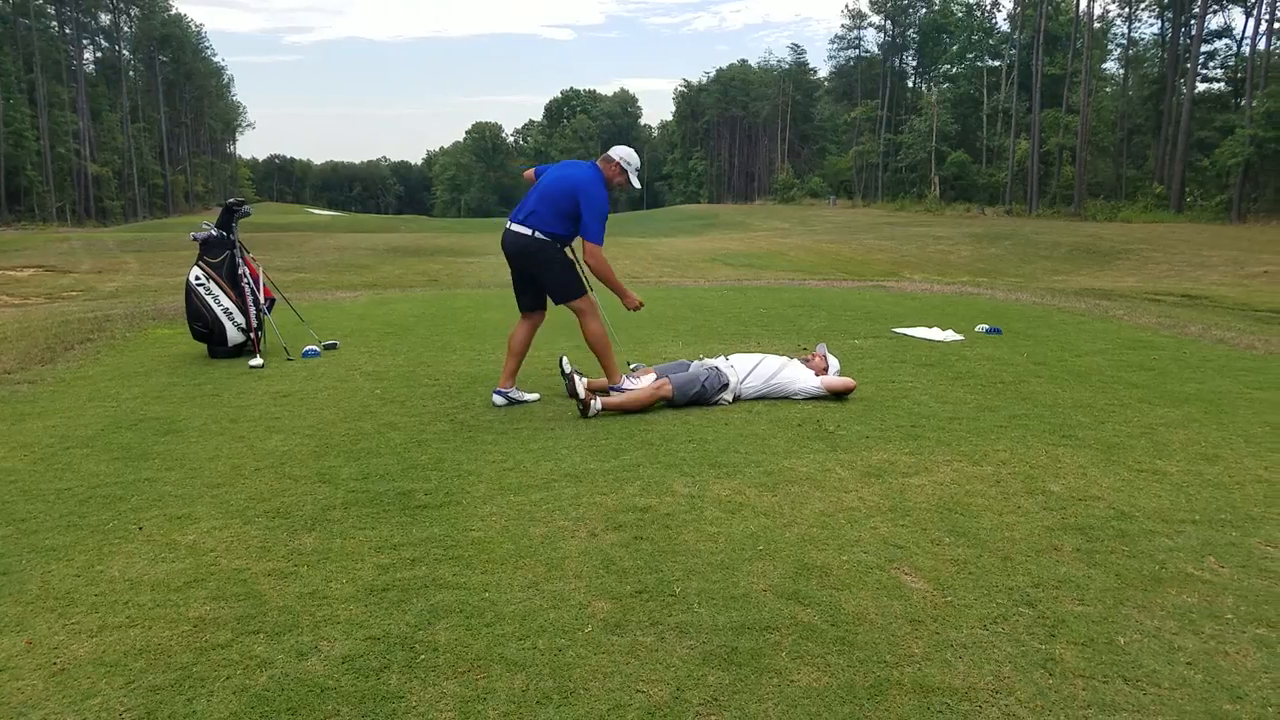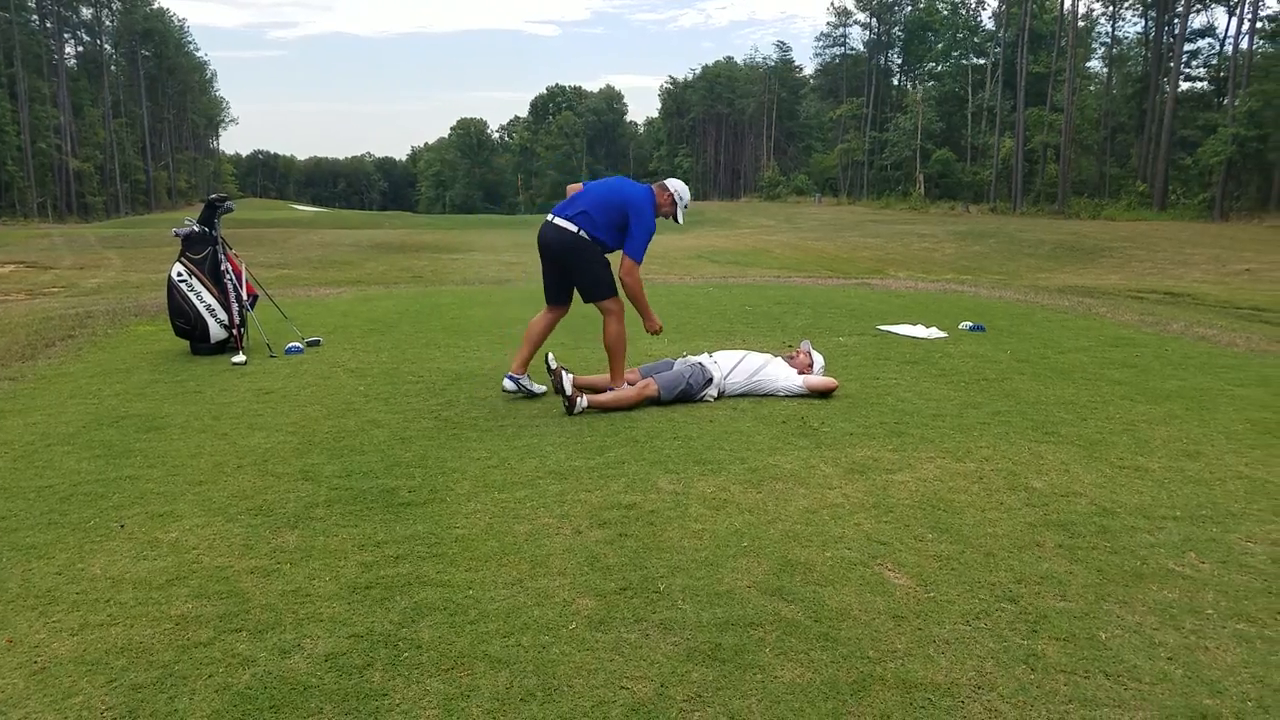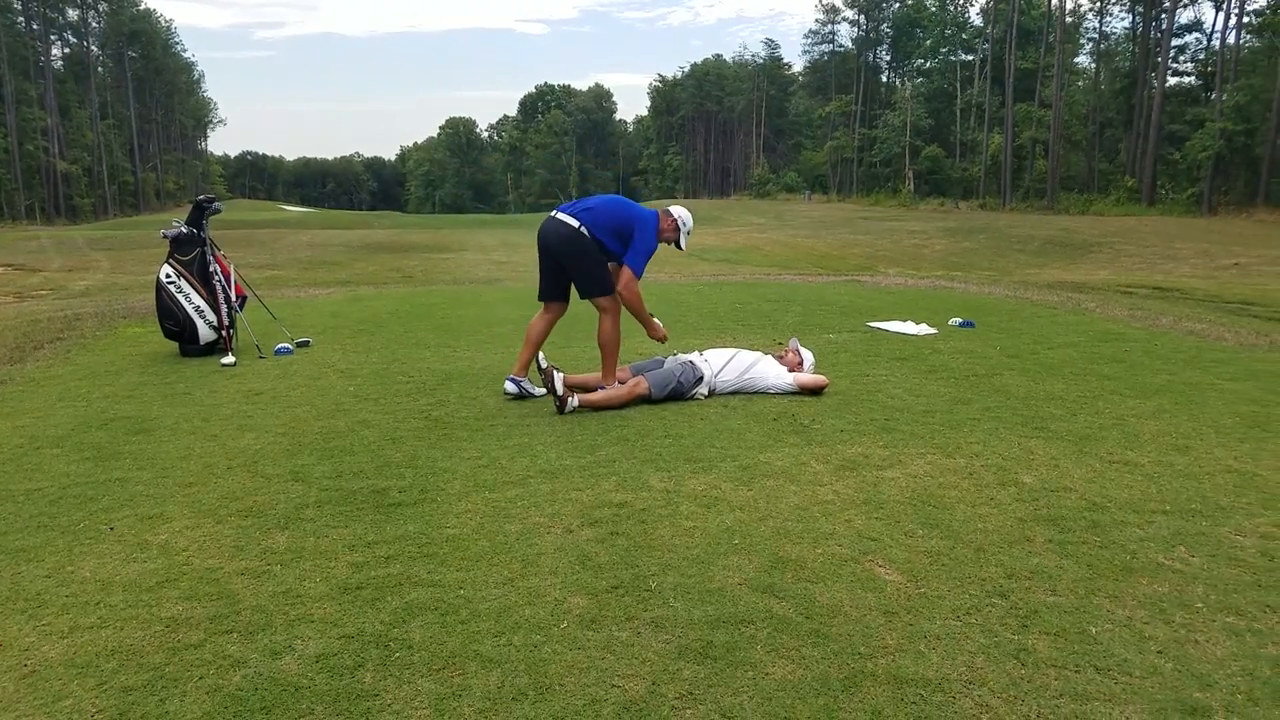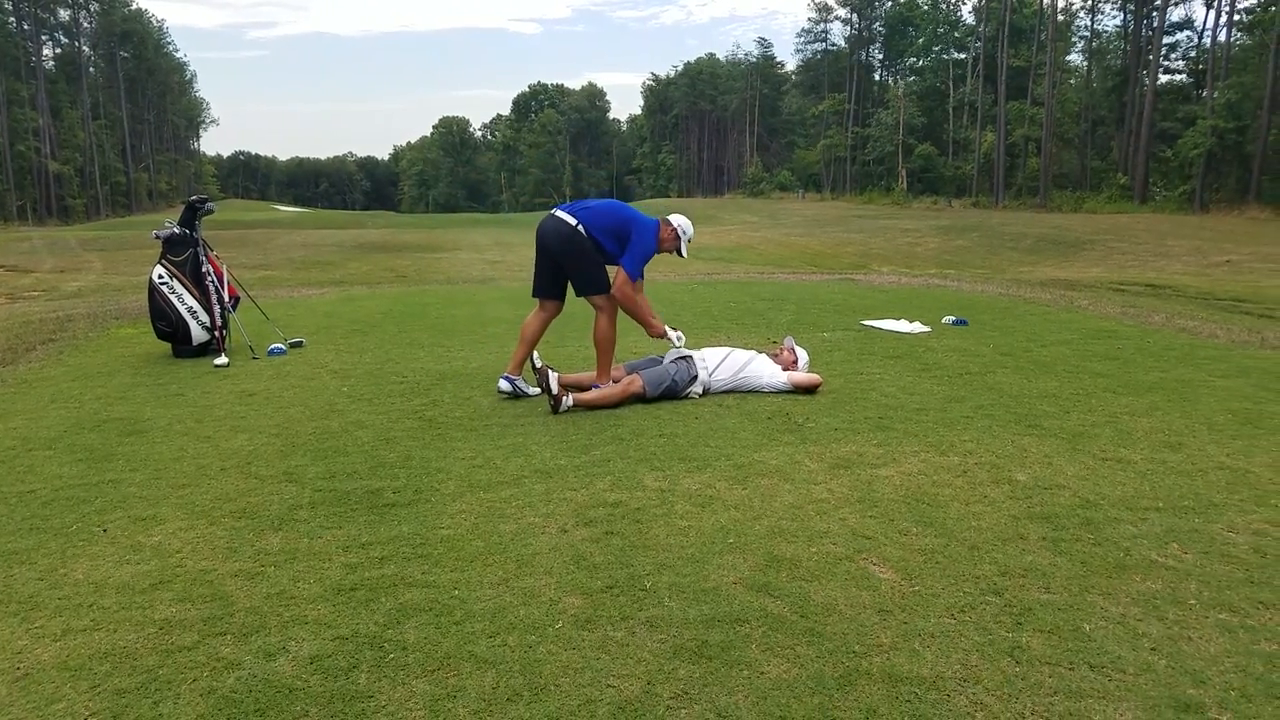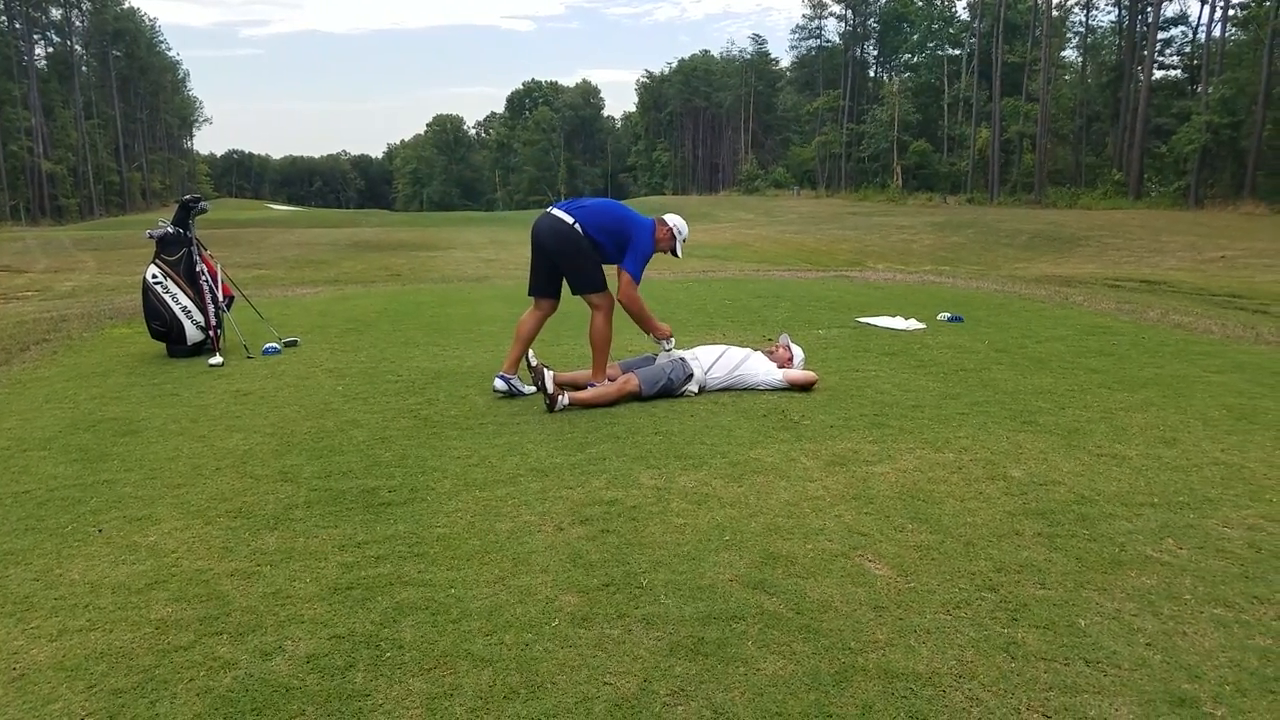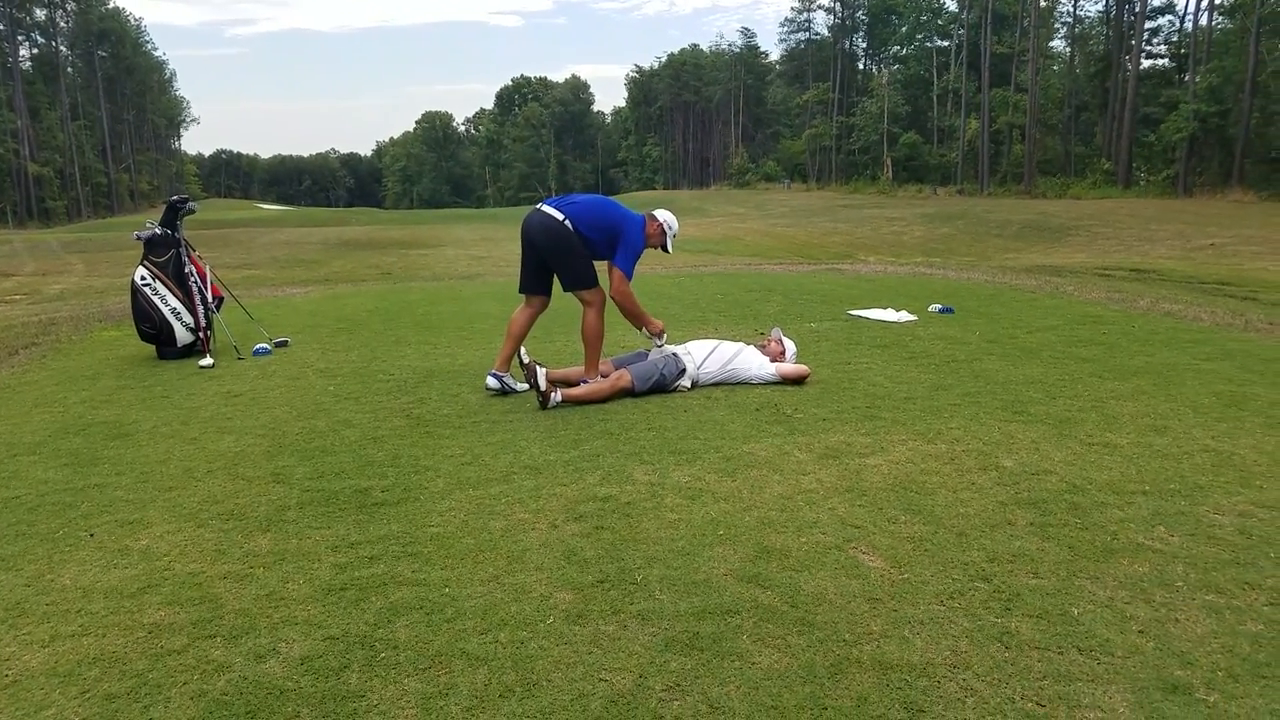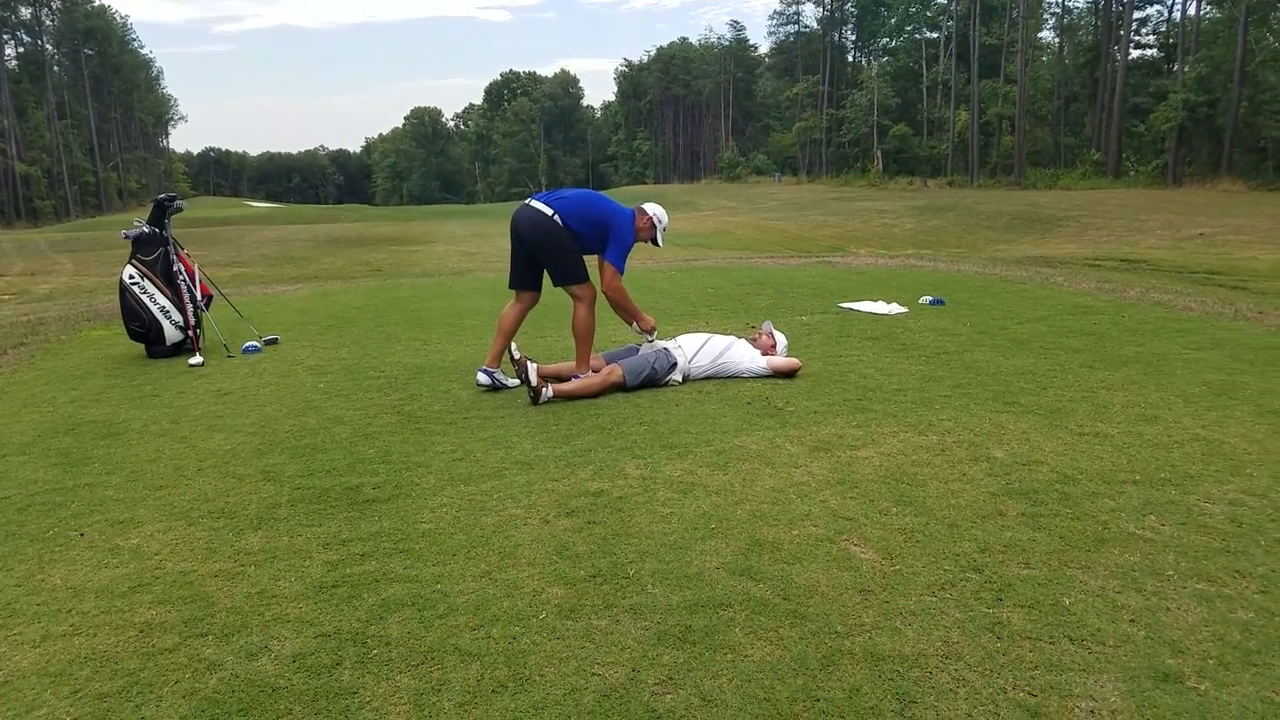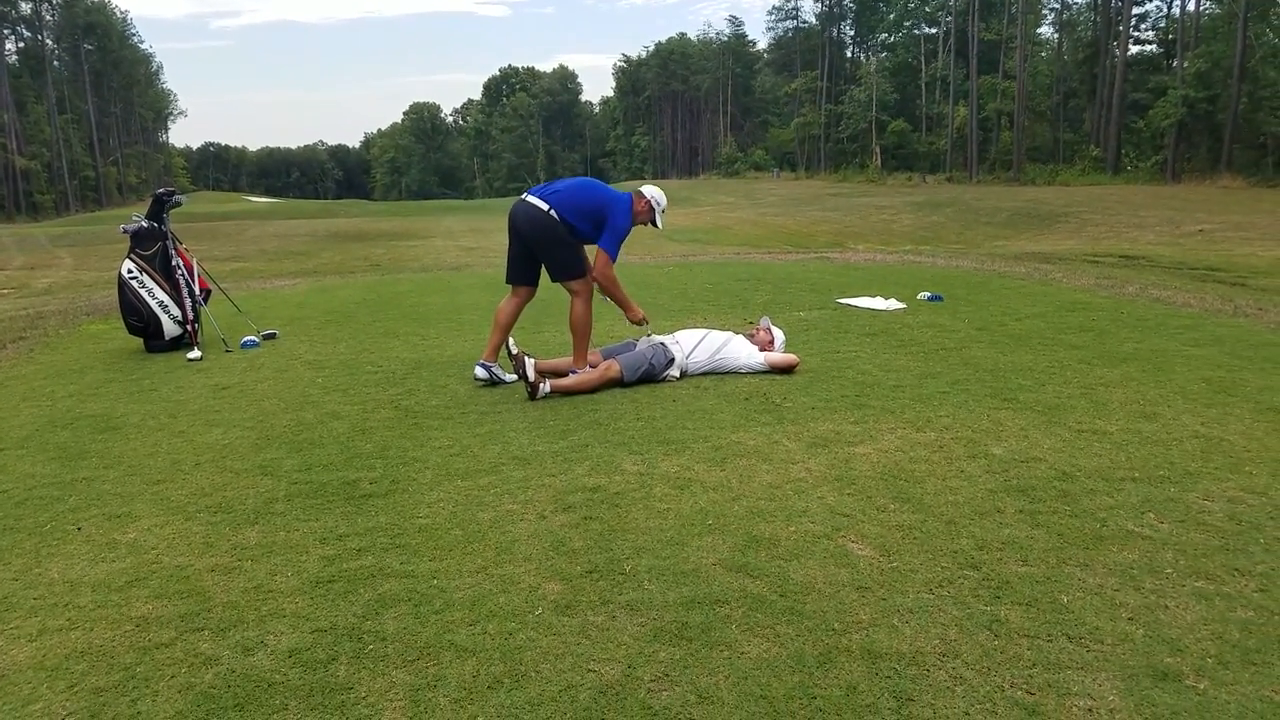
dt=0.4s
person 1, frame 1
left shoulder: (805, 380)
right shoulder: (791, 364)
left elbow: (849, 384)
left wrist: (831, 392)
left hip: (723, 382)
right hip: (716, 364)
left knee: (659, 388)
right knee: (646, 374)
left ankle: (595, 403)
right ankle: (584, 383)
person 1, frame 2
left shoulder: (788, 378)
right shoulder: (774, 361)
left elbow: (831, 383)
left wrist: (815, 378)
left hip: (707, 378)
right hip: (700, 362)
left knee: (645, 388)
right knee: (631, 375)
left ankle: (582, 401)
right ankle: (570, 380)
person 1, frame 3
left shoulder: (778, 376)
right shoulder: (764, 359)
left elbow: (821, 381)
left wrist: (806, 379)
left hip: (699, 376)
right hip: (692, 360)
left knee: (636, 386)
right knee: (622, 374)
left ankle: (572, 400)
right ankle: (560, 379)
person 1, frame 4
left shoulder: (772, 375)
right shoulder: (759, 358)
left elbow: (815, 380)
left wrist: (800, 376)
left hip: (694, 375)
right hip: (686, 359)
left knee: (631, 385)
right knee: (618, 372)
left ankle: (567, 399)
right ankle: (556, 378)
person 1, frame 5
left shoulder: (767, 373)
right shoulder: (753, 356)
left elbow: (811, 377)
left wrist: (795, 381)
left hip: (689, 373)
right hip: (683, 356)
left knee: (626, 384)
right knee: (611, 371)
left ankle: (562, 398)
right ankle: (551, 377)
person 1, frame 6
left shoulder: (760, 366)
right shoulder: (746, 350)
left elbow: (803, 371)
left wrist: (788, 375)
left hip: (682, 368)
right hip: (675, 352)
left knee: (619, 380)
right knee: (605, 367)
left ankle: (555, 395)
right ankle: (544, 374)
person 1, frame 7
left shoulder: (751, 360)
right shoulder: (738, 343)
left elbow: (795, 364)
left wrist: (779, 365)
left hip: (673, 362)
right hip: (666, 346)
left knee: (611, 375)
right knee: (595, 363)
left ankle: (546, 391)
right ankle: (535, 369)
person 1, frame 8
left shoulder: (749, 355)
right shoulder: (735, 339)
left elbow: (792, 360)
left wrist: (776, 357)
left hip: (671, 357)
right hip: (663, 341)
left knee: (608, 370)
right knee: (593, 358)
left ankle: (544, 386)
right ankle: (532, 365)
person 2, frame 1
left shoulder: (570, 165)
right shoulder: (596, 193)
left elbow: (529, 175)
right elbow: (592, 258)
right wrist: (624, 294)
left hip: (513, 239)
right hip: (537, 244)
left knee: (531, 316)
right knee: (586, 310)
left ankle: (505, 388)
right ankle: (616, 381)
person 2, frame 2
left shoulder: (624, 184)
right shoulder: (644, 213)
left elbow: (572, 189)
right elbow: (627, 275)
right wrist: (648, 317)
left hip: (549, 231)
right hip: (575, 239)
left knee: (555, 309)
right knee: (613, 310)
left ankle: (517, 374)
right ankle: (617, 387)
person 2, frame 3
left shoulder: (636, 216)
right shoulder: (647, 230)
left elbow: (616, 275)
right elbow: (625, 288)
right wrist: (650, 326)
left hip: (550, 228)
right hip: (572, 235)
left knee: (552, 310)
right knee: (609, 308)
left ankle: (517, 378)
right ankle: (608, 386)
person 2, frame 4
left shoulder: (639, 226)
right shoulder: (646, 236)
left elbow: (635, 294)
right elbow: (620, 291)
left wrist: (663, 328)
right wrist: (649, 325)
left hip: (549, 226)
right hip: (570, 234)
left knee: (547, 309)
right knee: (605, 306)
left ankle: (512, 376)
right ankle: (602, 385)
person 2, frame 5
left shoulder: (633, 227)
right shoulder: (644, 236)
left elbow: (629, 291)
right elbow: (625, 296)
left wrist: (651, 329)
right wrist: (654, 328)
left hip: (545, 224)
right hip: (566, 232)
left knee: (543, 307)
right knee: (602, 305)
left ankle: (507, 375)
right ankle: (598, 383)
person 2, frame 6
left shoulder: (622, 223)
right shoulder: (634, 232)
left elbow: (618, 288)
right elbow: (618, 292)
left wrist: (642, 326)
right wrist: (649, 323)
left hip: (535, 221)
right hip: (556, 228)
left knee: (534, 304)
right knee: (594, 301)
left ankle: (499, 373)
right ankle: (590, 379)
person 2, frame 7
left shoulder: (611, 217)
right shoulder: (623, 226)
left elbow: (609, 284)
right elbow: (610, 287)
left wrist: (633, 322)
right wrist: (640, 318)
left hip: (524, 216)
right hip: (545, 224)
left knee: (524, 300)
right knee: (584, 296)
left ankle: (490, 369)
right ankle: (581, 374)
person 2, frame 8
left shoulder: (609, 200)
right shoulder: (621, 212)
right elbow: (601, 273)
right wrist: (629, 308)
left hip: (521, 210)
right hip: (542, 218)
left knee: (520, 294)
right knee: (581, 291)
left ankle: (488, 363)
right ankle: (579, 370)
